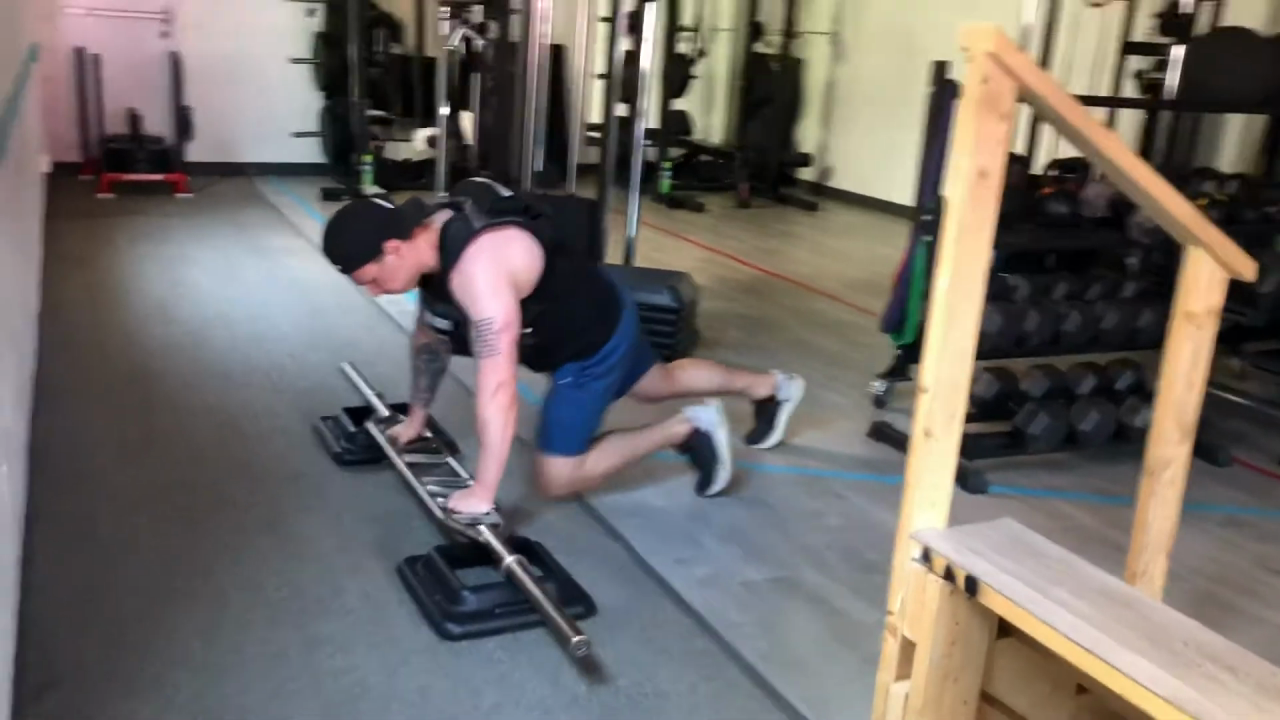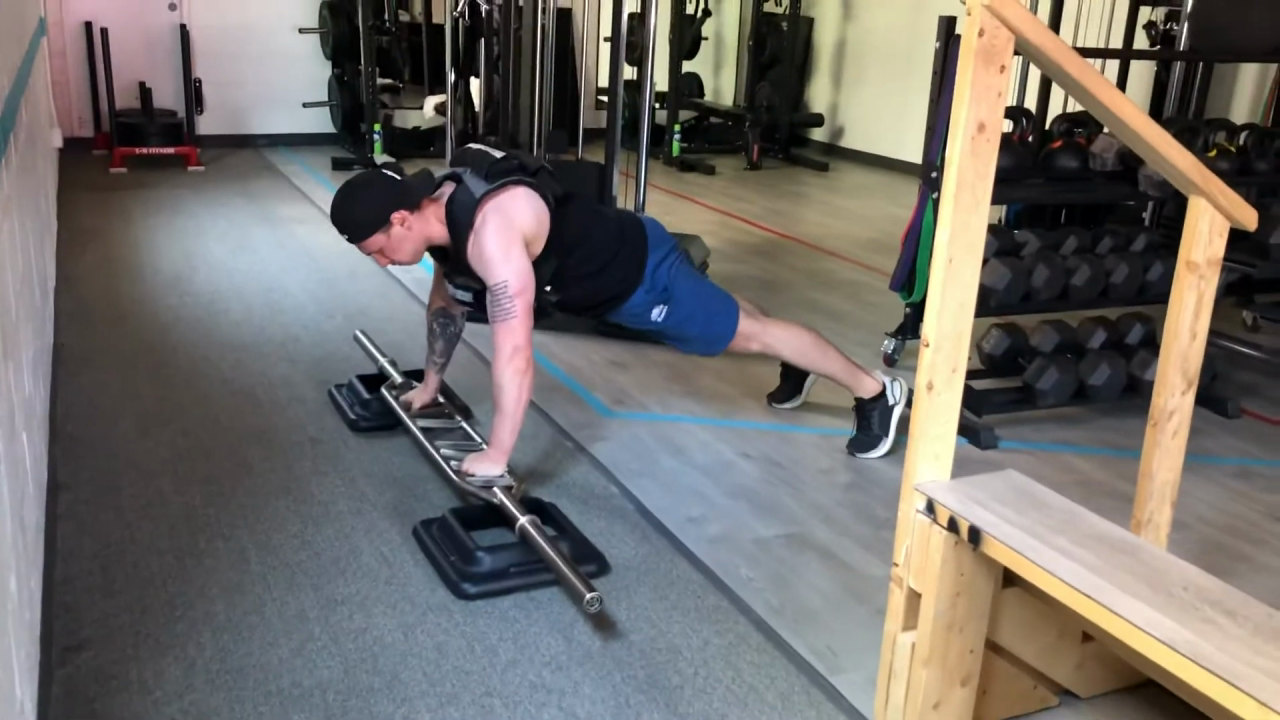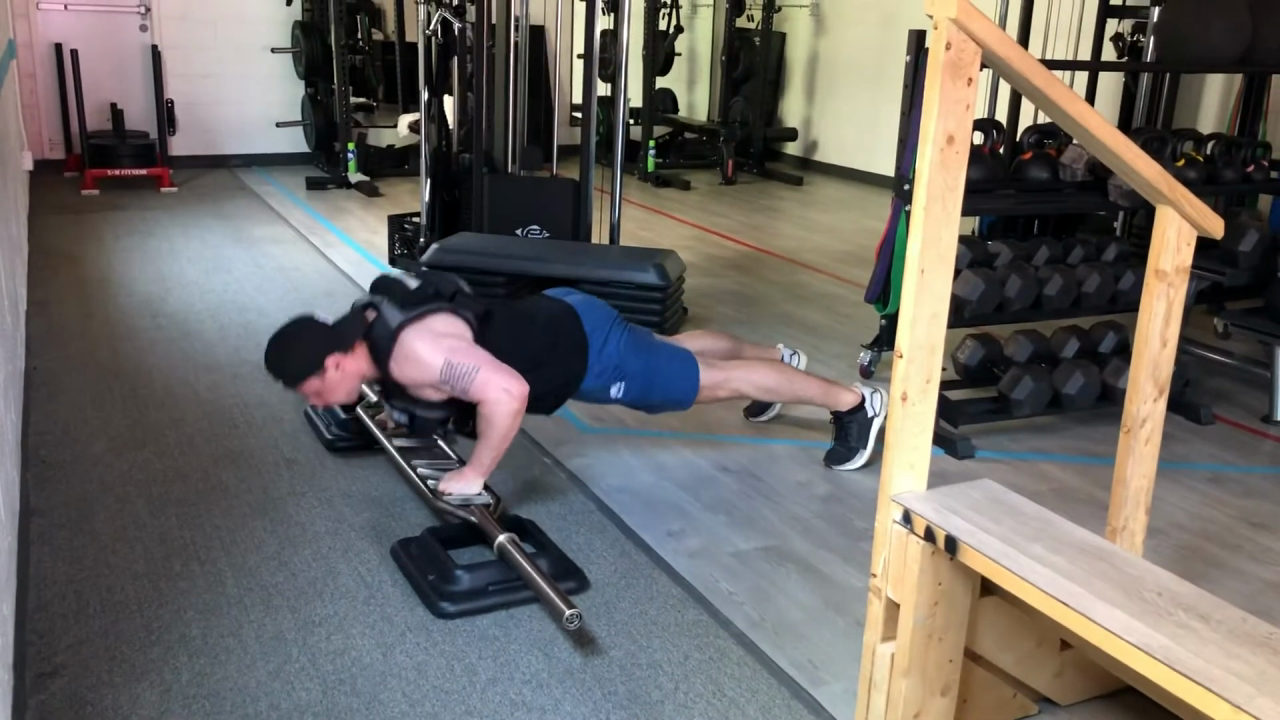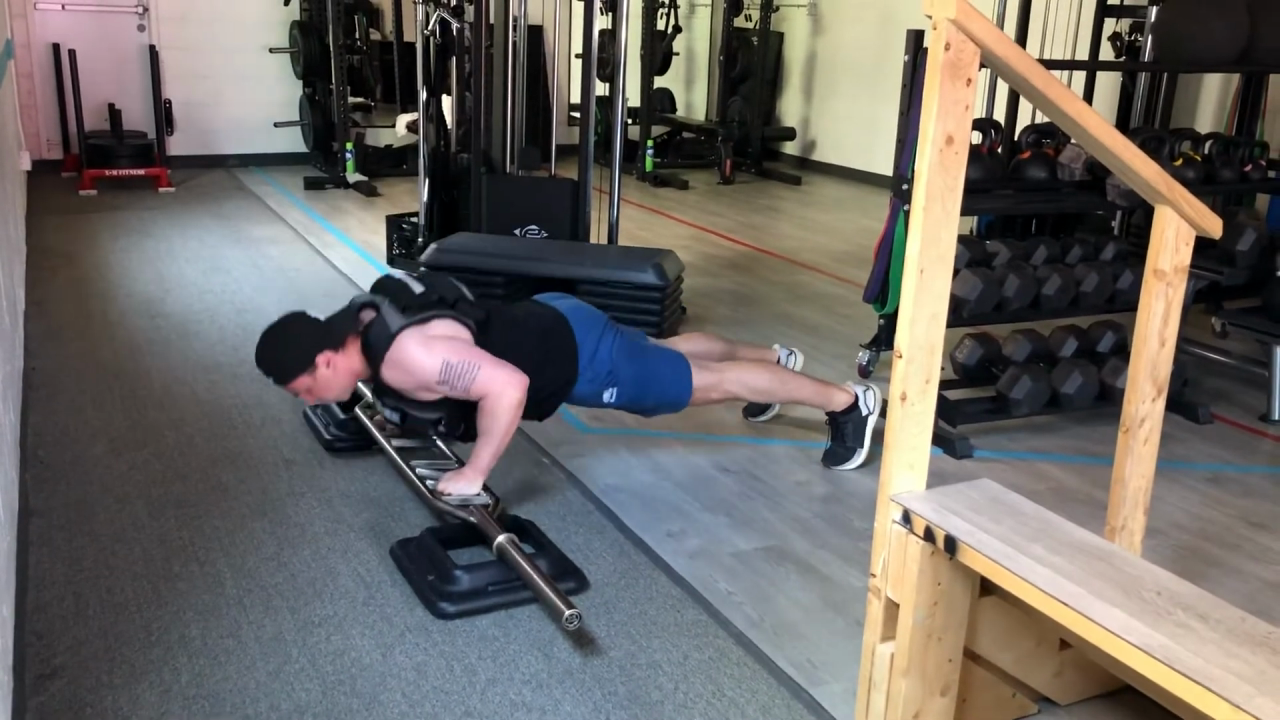
dt=1s
person 1, frame 1
left shoulder: (476, 265)
right shoulder: (429, 237)
left elbow: (497, 387)
right elbow: (429, 335)
left wrist: (481, 494)
right wrist: (416, 417)
left hip: (594, 335)
right hip: (594, 314)
left knee: (556, 479)
right knee: (658, 382)
left ankle: (686, 429)
right ankle: (768, 388)
person 1, frame 2
left shoulder: (489, 230)
right shoulder: (439, 211)
left elbow: (514, 355)
right elbow: (447, 302)
left wrist: (496, 456)
right wrist: (430, 383)
left hip: (639, 270)
right hip: (607, 268)
left knee: (748, 332)
right knee: (722, 314)
left ankle: (875, 391)
right ankle: (797, 369)
person 1, frame 3
left shoulder: (409, 355)
right shoulder: (369, 328)
left elbow: (508, 390)
left wrist: (475, 474)
left hip: (585, 353)
right hip: (557, 317)
left knee: (714, 381)
right knee: (672, 348)
left ankle: (852, 400)
right ankle: (774, 354)
person 1, frame 4
left shoulder: (402, 358)
right shoulder: (363, 323)
left elbow: (509, 387)
left wrist: (473, 475)
left hip: (579, 358)
right hip: (549, 320)
left knee: (706, 384)
right knee: (669, 350)
left ankle: (847, 400)
right ankle: (770, 354)
